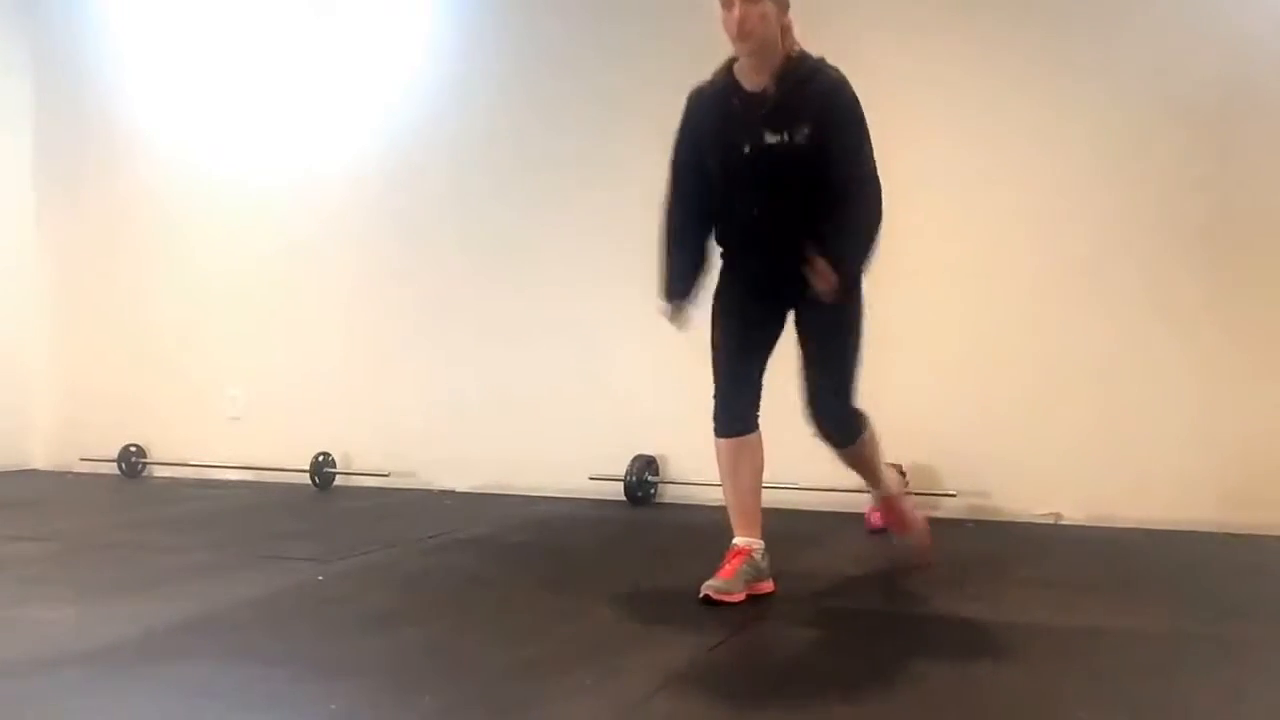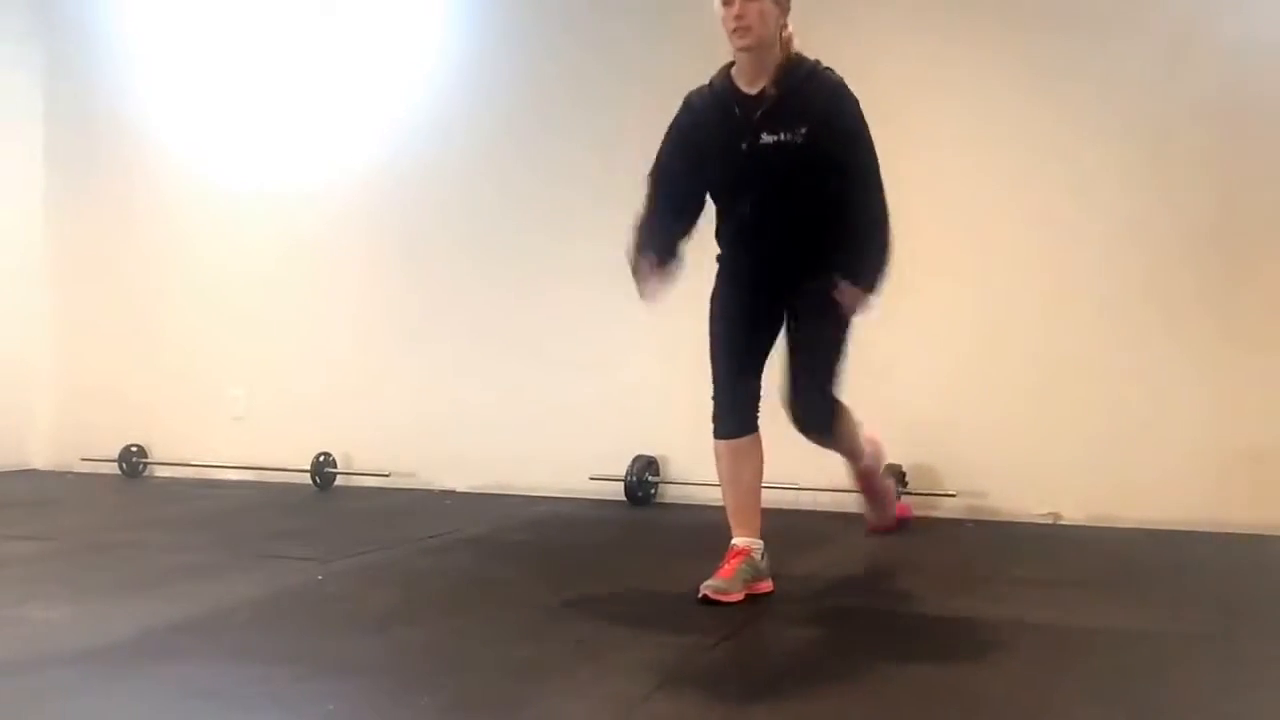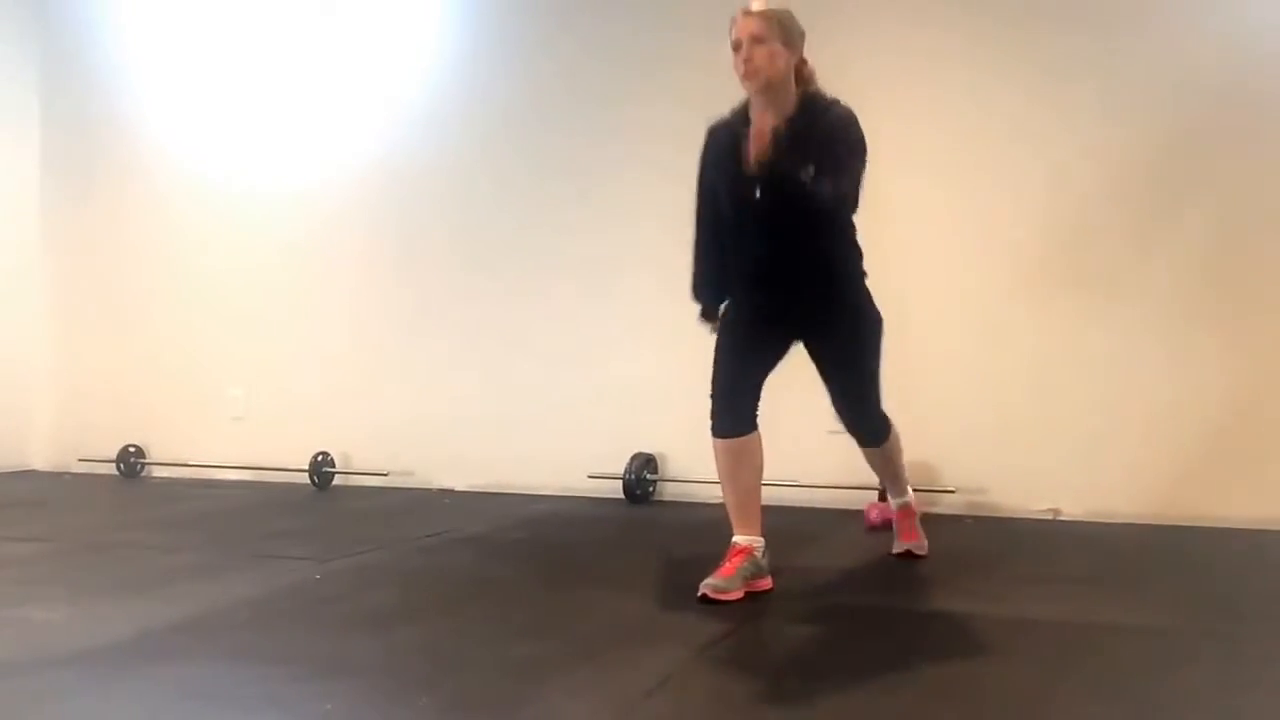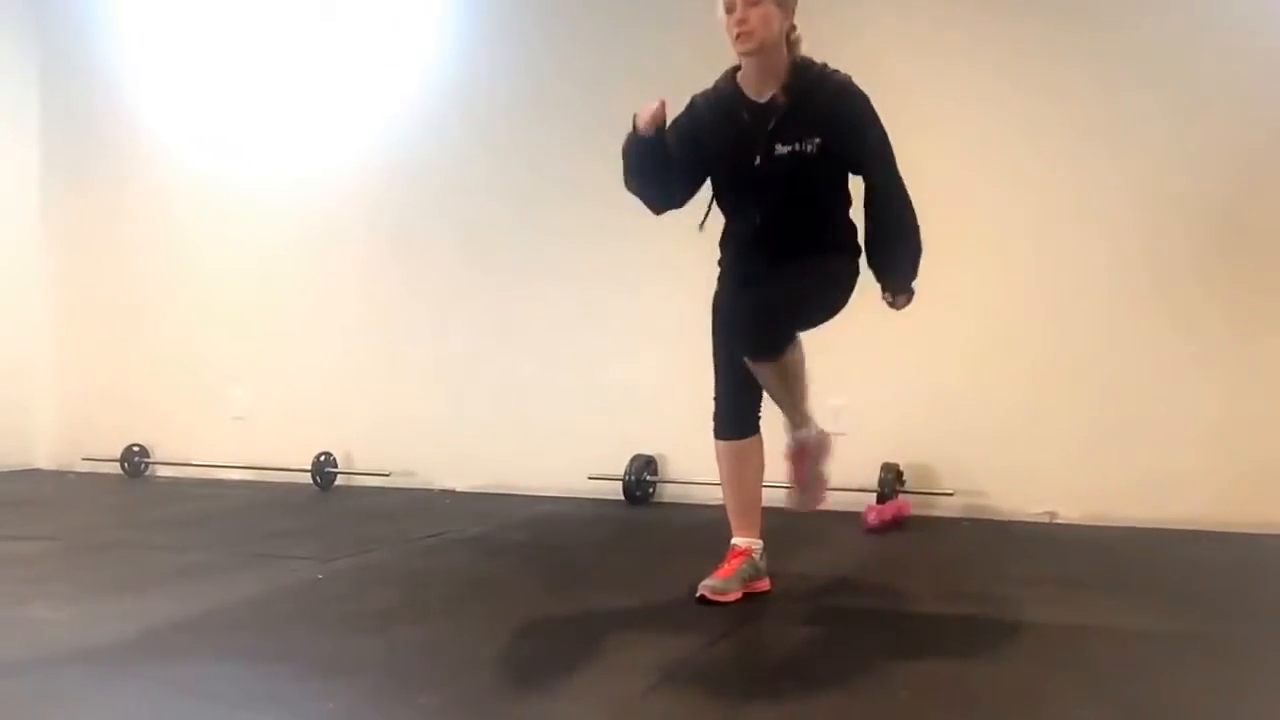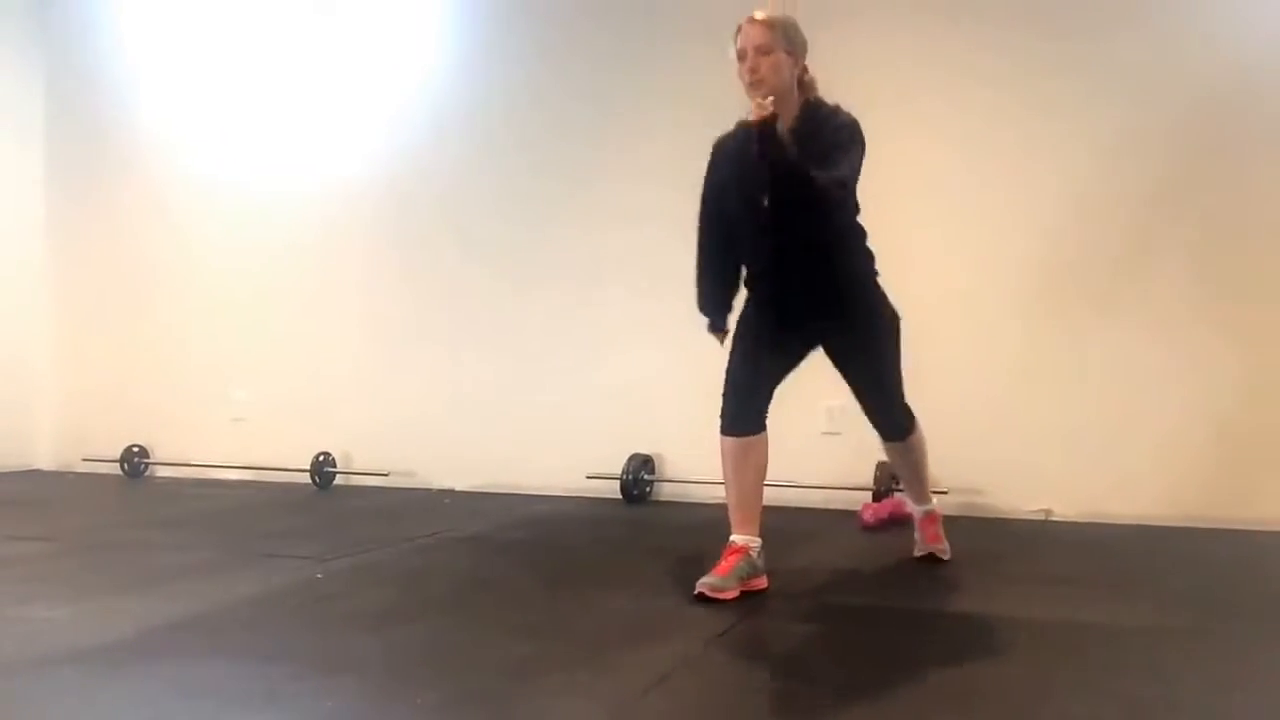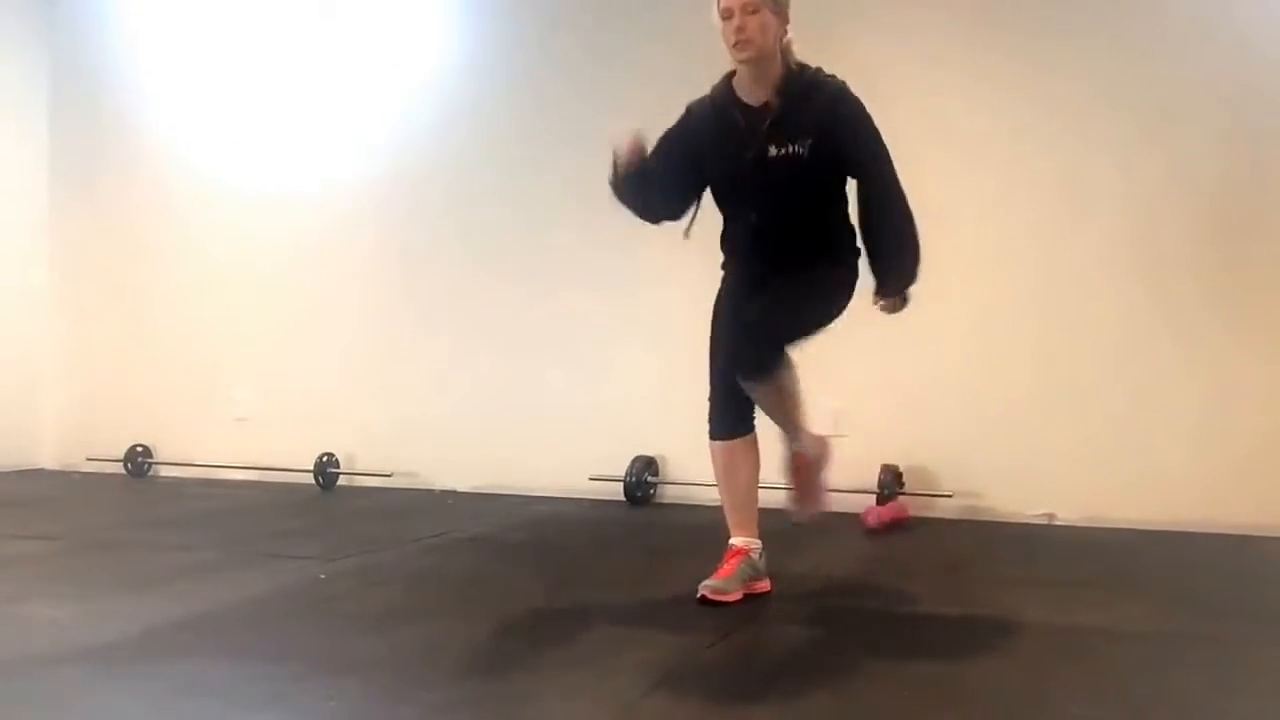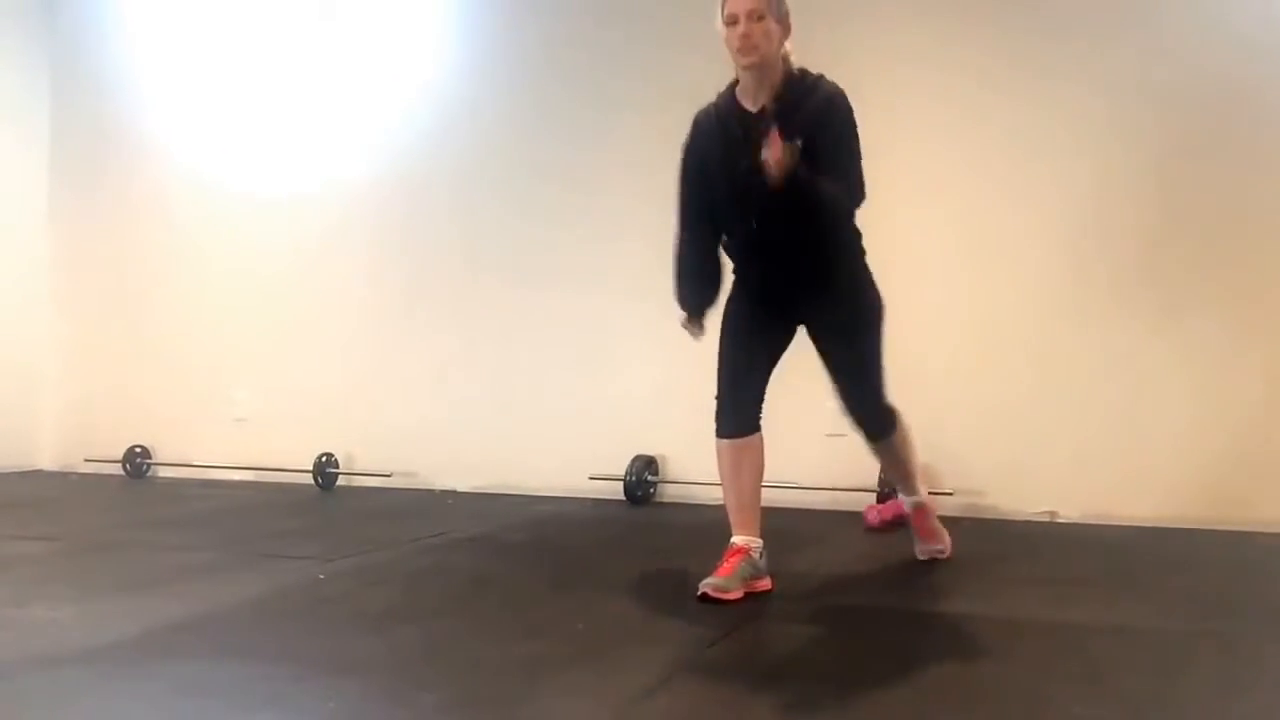
dt=0.4s
person 1, frame 1
left shoulder: (824, 90)
right shoulder: (706, 105)
left elbow: (860, 191)
right elbow: (694, 198)
left wrist: (838, 262)
right wrist: (677, 284)
left hip: (821, 274)
right hip: (747, 273)
left knee: (830, 408)
right knee: (732, 405)
left ankle: (887, 491)
right ankle: (747, 554)
person 1, frame 2
left shoulder: (820, 92)
right shoulder: (702, 108)
left elbow: (862, 187)
right elbow: (673, 193)
left wrist: (862, 270)
right wrist: (652, 254)
left hip: (818, 270)
right hip: (743, 273)
left knee: (809, 406)
right knee: (732, 405)
left ankle: (864, 458)
right ankle: (747, 556)
person 1, frame 3
left shoulder: (834, 126)
right shoulder: (723, 137)
left elbow: (833, 206)
right elbow: (713, 222)
left wrist: (773, 164)
right wrist: (710, 295)
left hip: (833, 296)
right hip: (756, 298)
left knee: (862, 416)
right knee: (730, 402)
left ankle: (902, 510)
right ankle: (748, 553)
person 1, frame 4
left shoulder: (833, 97)
right shoulder: (708, 111)
left elbow: (883, 184)
right elbow: (664, 182)
left wrist: (896, 268)
right wrist: (645, 142)
left hip: (822, 262)
right hip: (746, 270)
left knee: (762, 332)
right knee: (732, 403)
left ankle: (805, 435)
right ankle: (746, 555)
person 1, frame 5
left shoulder: (835, 130)
right shoulder: (729, 152)
left elbow: (832, 199)
right elbow: (717, 234)
left wrist: (775, 144)
right wrist: (716, 309)
left hip: (848, 300)
right hip: (774, 305)
left knee: (888, 413)
right knee: (741, 402)
left ankle: (925, 512)
right ankle: (745, 552)
person 1, frame 6
left shoulder: (827, 101)
right shoulder: (707, 117)
left elbow: (878, 186)
right elbow: (659, 199)
left wrist: (895, 273)
right wrist: (630, 167)
left hip: (823, 268)
right hip: (749, 271)
left knee: (754, 337)
right knee: (726, 402)
left ankle: (803, 446)
right ankle: (745, 555)
person 1, frame 7
left shoulder: (821, 102)
right shoulder: (712, 123)
left elbow: (848, 192)
right elbow: (697, 217)
left wrist: (791, 173)
right wrist: (694, 297)
left hip: (833, 282)
right hip: (757, 287)
left knee: (868, 408)
right knee: (735, 401)
left ankle: (918, 505)
right ankle: (746, 553)
